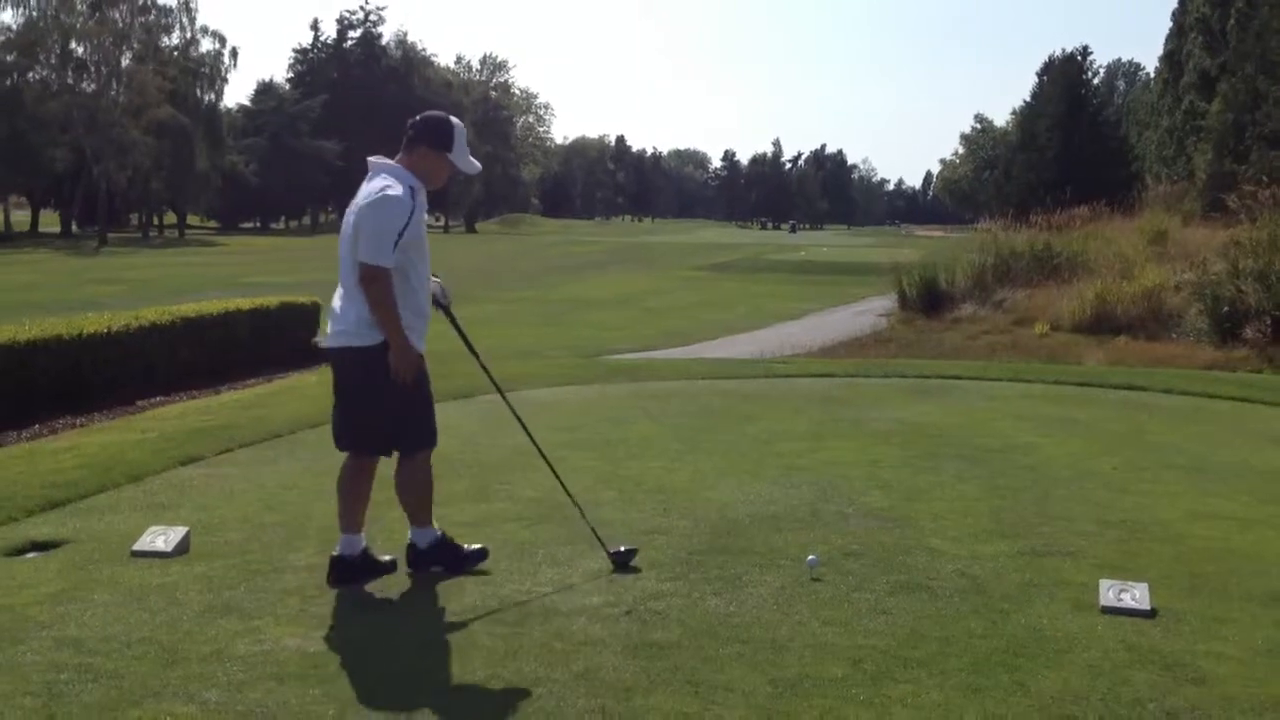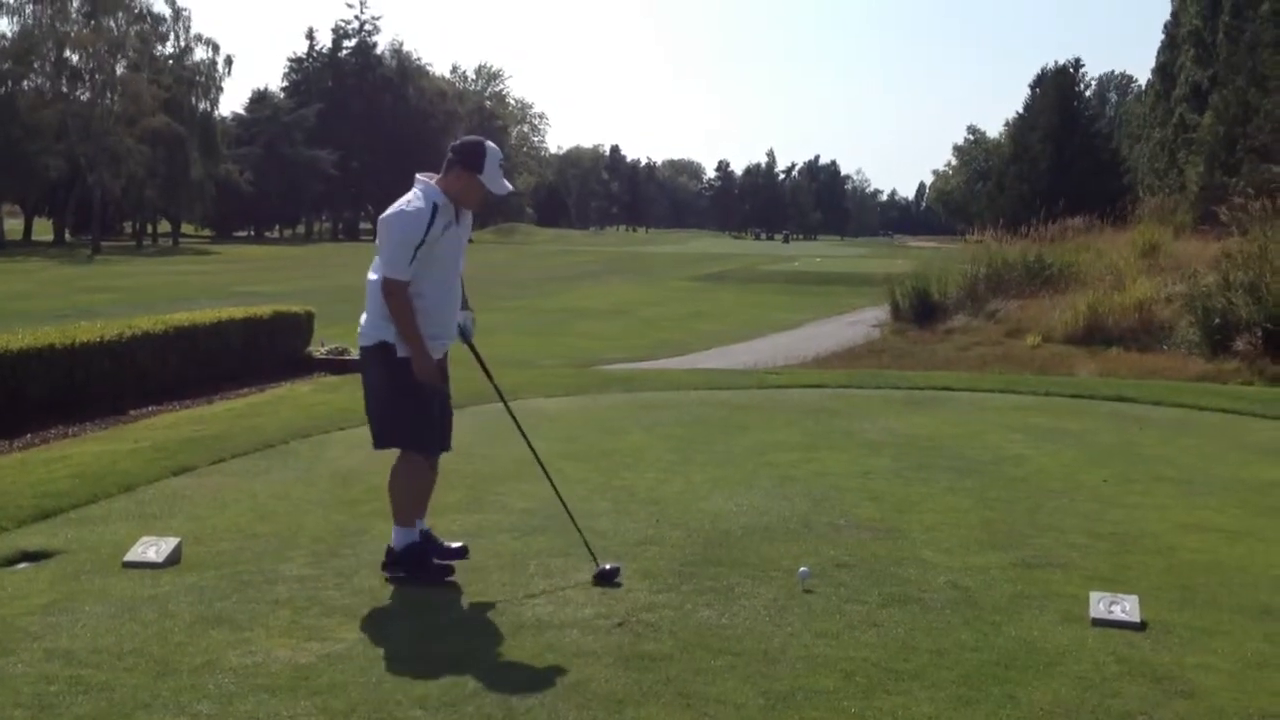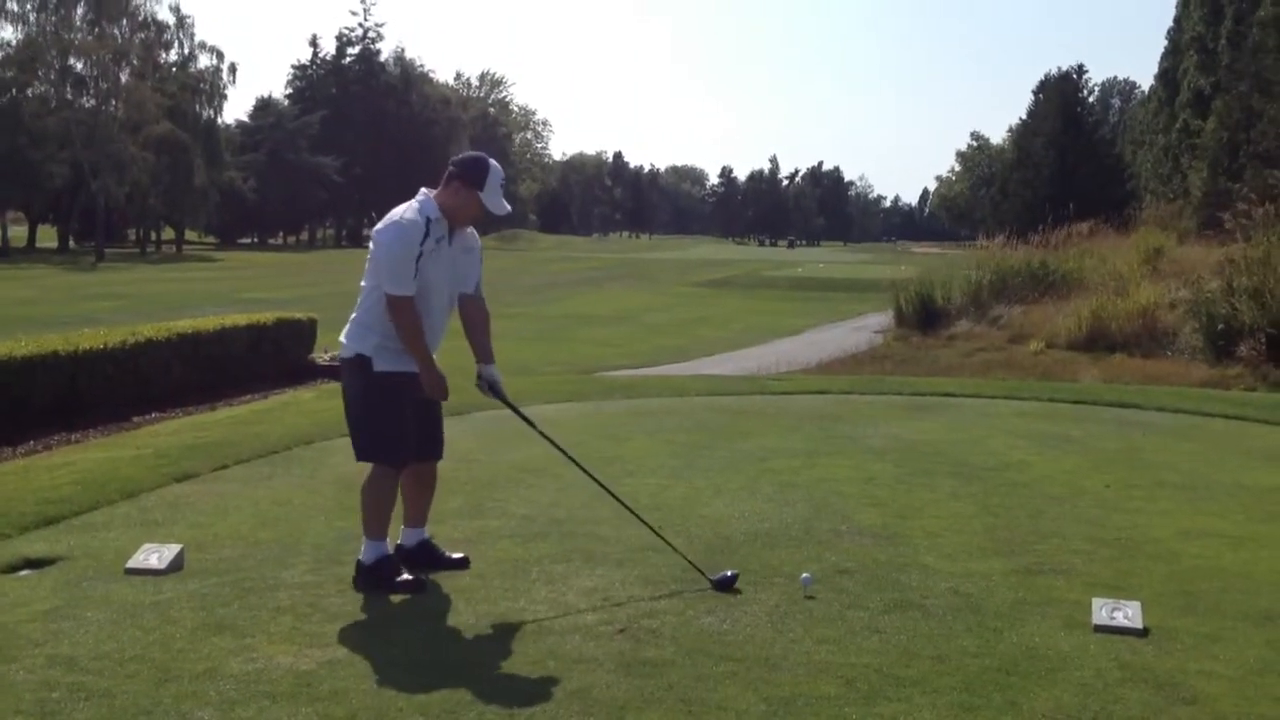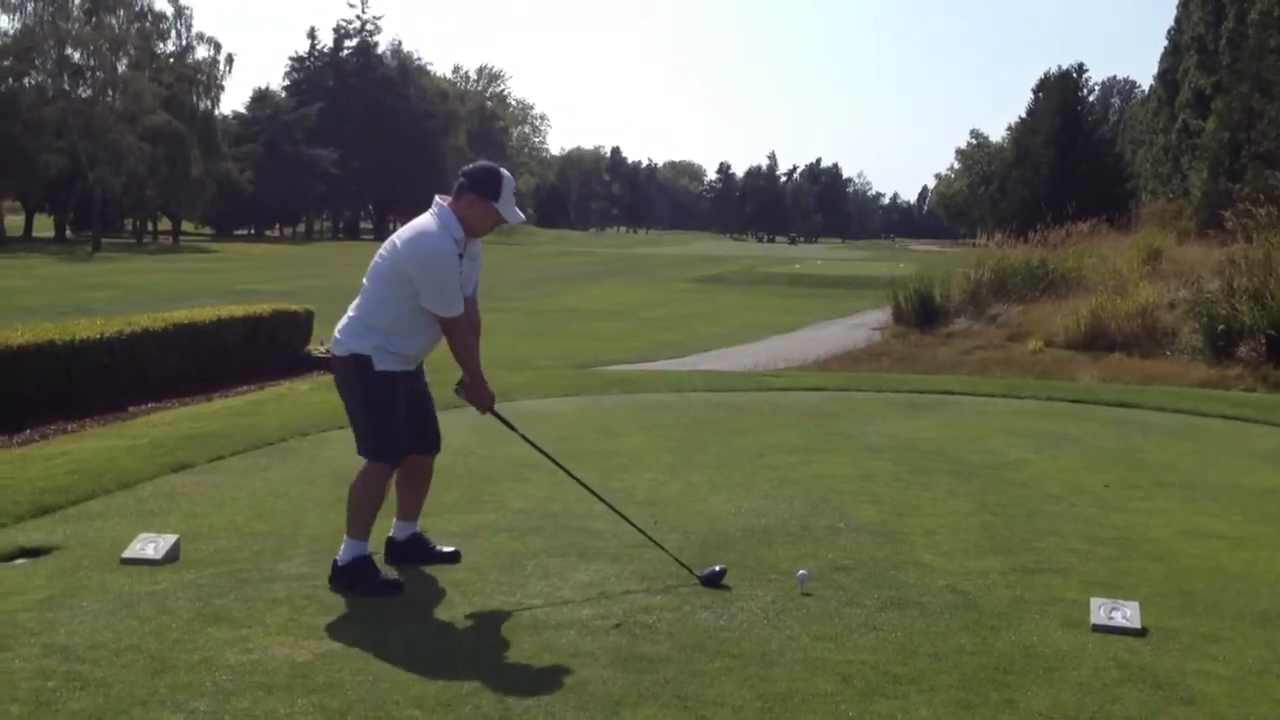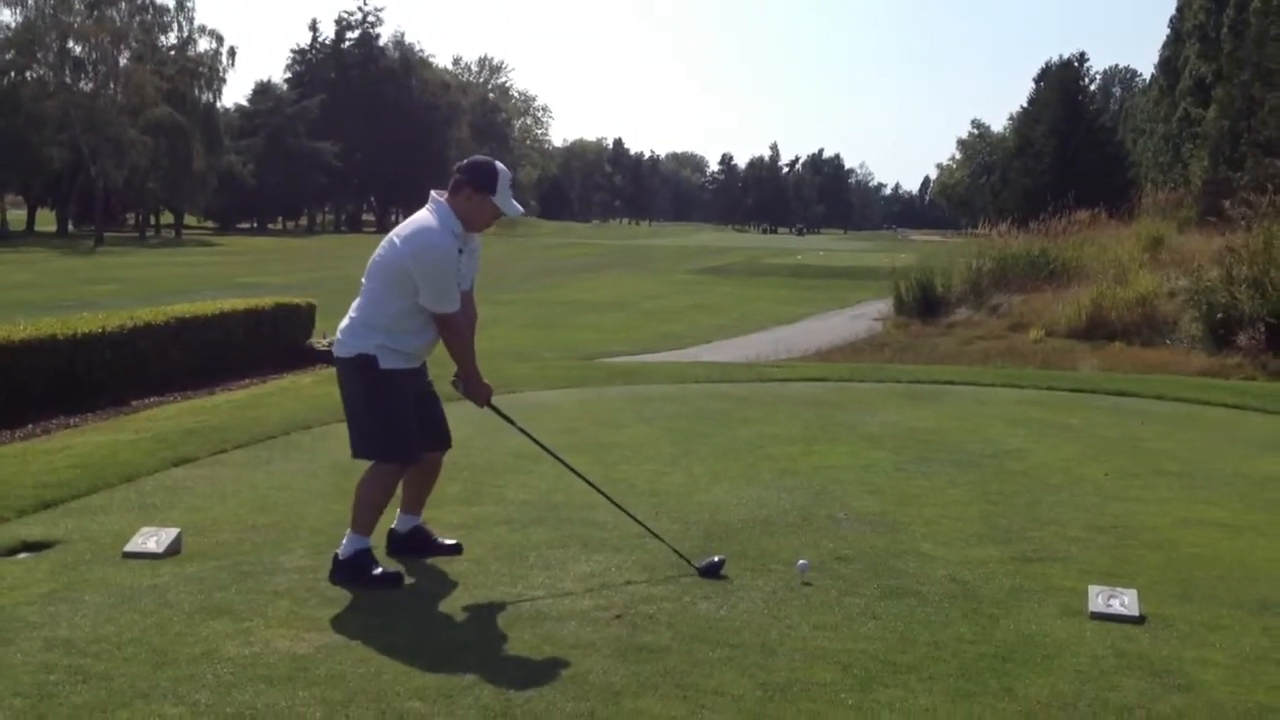
dt=1s
person 1, frame 1
left shoulder: (388, 188)
right shoulder: (394, 199)
right elbow: (373, 277)
left wrist: (424, 285)
right wrist: (401, 344)
left hip: (353, 341)
right hip: (379, 346)
left knee: (363, 450)
right knee: (415, 446)
left ankle: (349, 554)
right ankle: (425, 545)
person 1, frame 2
left shoulder: (459, 213)
right shoulder: (411, 216)
right elbow: (394, 290)
left wrist: (463, 310)
right wrist: (418, 354)
left hip: (429, 348)
right hip: (396, 349)
left knee: (430, 448)
right knee: (414, 448)
left ankle: (415, 534)
right ankle: (403, 548)
person 1, frame 3
left shoulder: (466, 239)
right shoulder: (404, 228)
left elbow: (472, 304)
right elbow: (400, 306)
left wrist: (486, 365)
right wrist: (429, 369)
left hip: (414, 364)
right hip: (376, 359)
left knee: (424, 457)
right knee: (389, 461)
left ankle: (414, 543)
right ankle: (374, 560)
person 1, frame 4
left shoulder: (465, 238)
right shoulder: (432, 244)
left elbow: (469, 312)
right elbow: (453, 325)
left wrist: (472, 377)
right wrist: (477, 383)
left hip: (400, 357)
right hip: (366, 356)
left knee: (422, 449)
right knee: (385, 457)
left ankle: (405, 537)
right ankle: (351, 560)
person 1, frame 5
left shoulder: (462, 233)
right shoulder: (431, 241)
left elbow: (465, 306)
right elbow: (449, 322)
left wrist: (470, 373)
right wrist: (473, 379)
left hip: (402, 357)
right hip: (369, 356)
left knee: (432, 446)
right knee: (394, 457)
left ankle: (407, 531)
right ankle: (352, 555)
